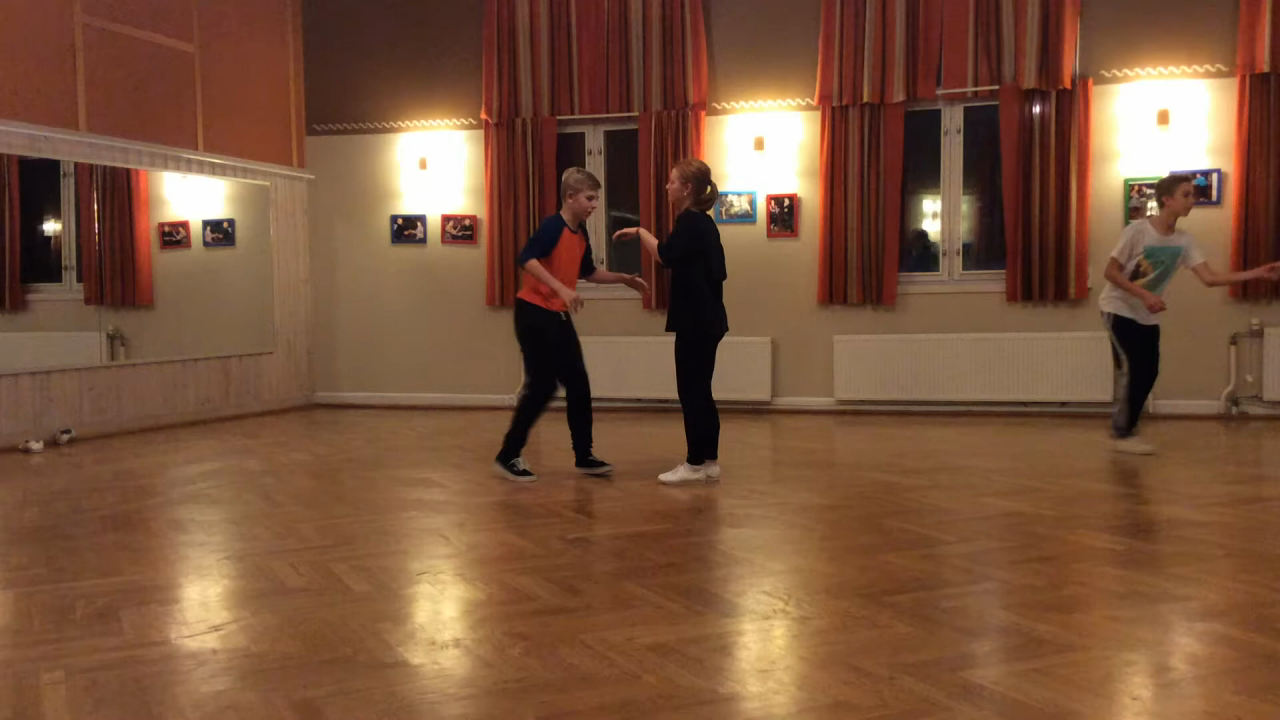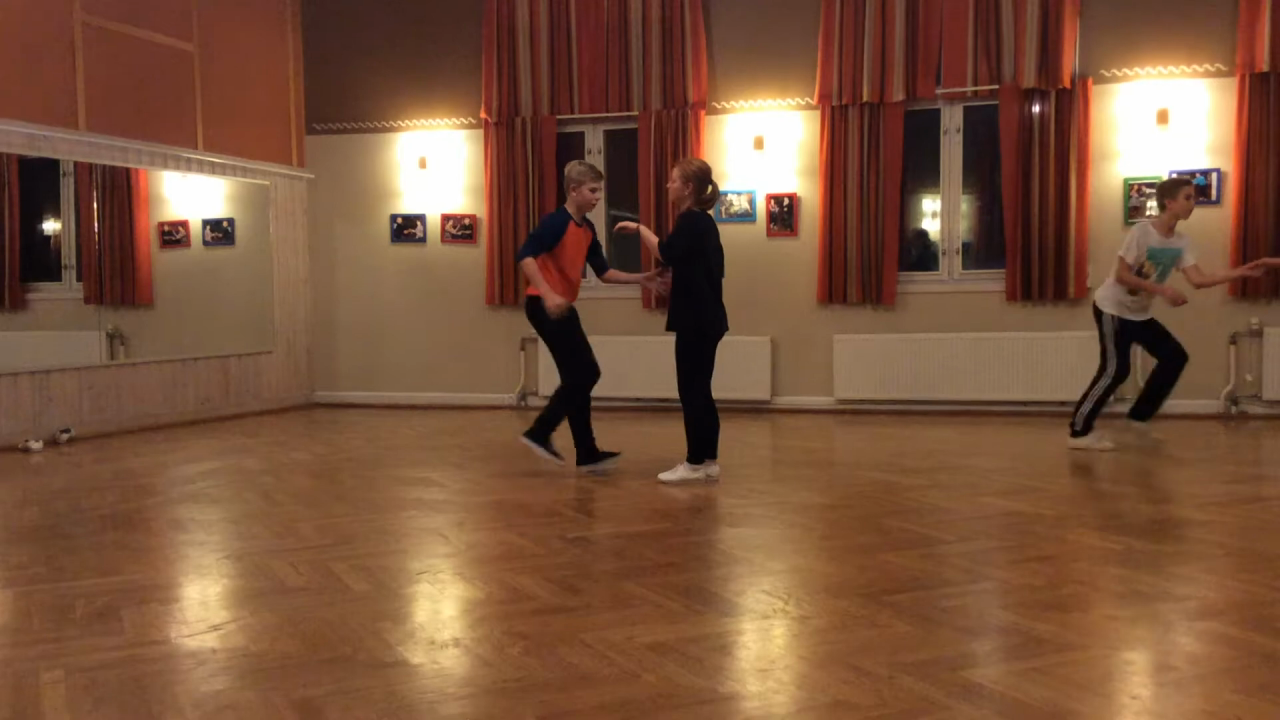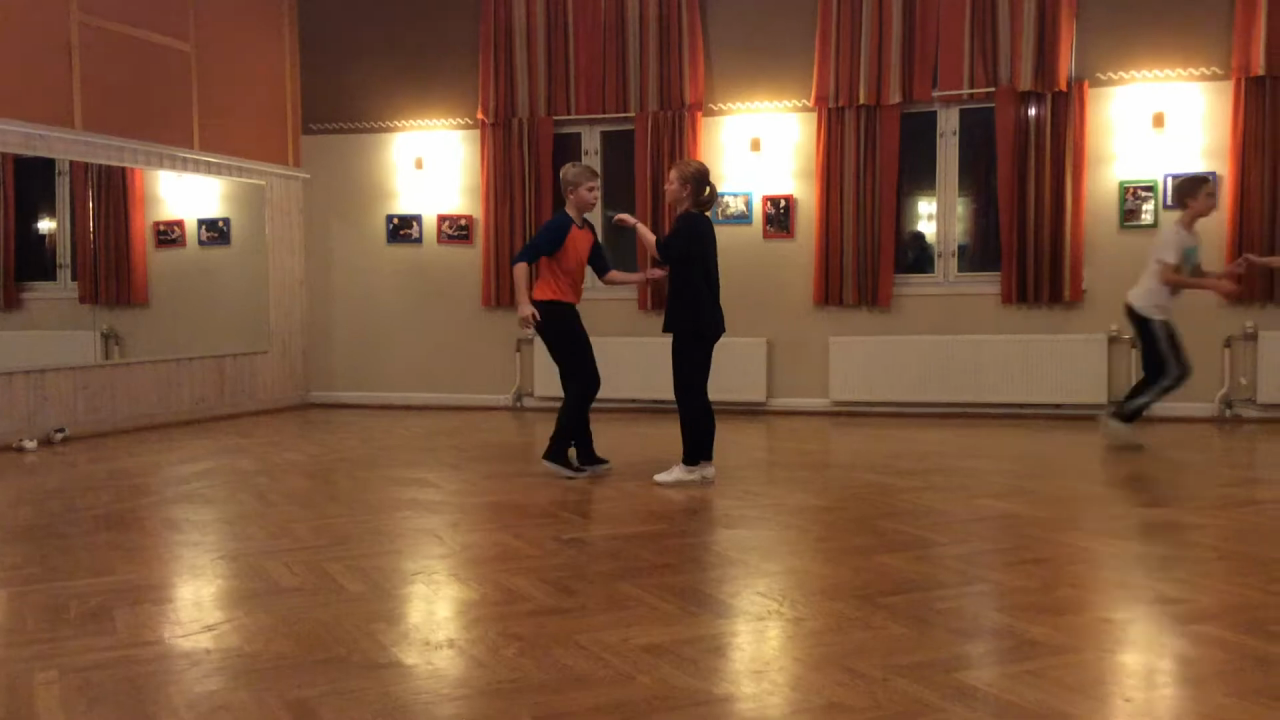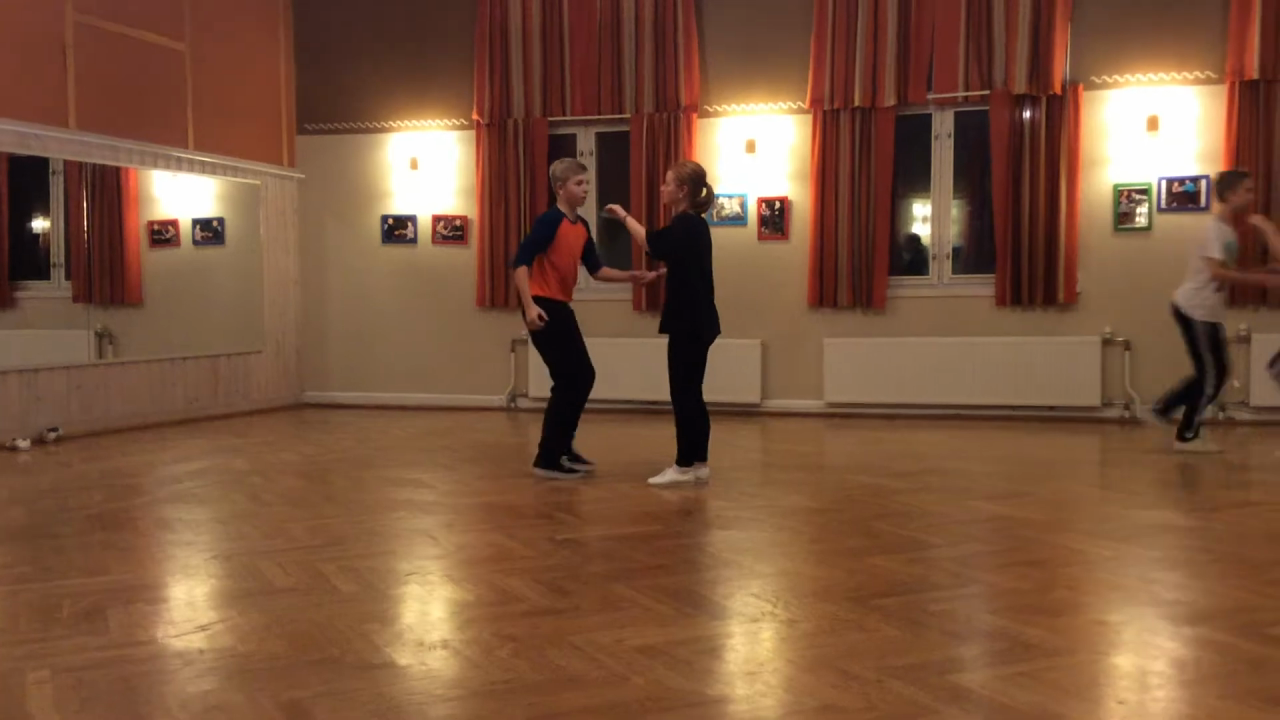
dt=0.2s
person 1, frame 1
left shoulder: (689, 221)
right shoulder: (704, 222)
left elbow: (665, 255)
right elbow: (718, 271)
left wrist: (639, 231)
left hip: (695, 321)
right hip: (707, 319)
left knee: (691, 392)
right knee: (701, 391)
left ankle: (696, 464)
right ankle: (709, 462)
person 1, frame 2
left shoulder: (690, 220)
right shoulder: (704, 221)
left elbow: (665, 253)
left wrist: (638, 228)
right wrist: (673, 277)
left hip: (695, 321)
right hip: (707, 319)
left knee: (691, 392)
right knee: (700, 391)
left ankle: (695, 464)
right ankle: (709, 462)
person 1, frame 3
left shoulder: (688, 222)
right shoulder: (699, 223)
left elbow: (663, 251)
left wrist: (634, 223)
right wrist: (666, 273)
left hip: (693, 322)
right hip: (703, 320)
left knee: (687, 393)
right knee: (696, 393)
left ankle: (690, 466)
right ankle: (704, 463)
person 1, frame 4
left shoulder: (686, 224)
right shoulder: (695, 224)
left elbow: (652, 244)
left wrist: (623, 214)
right wrist: (660, 274)
left hip: (688, 323)
right hip: (698, 321)
left knee: (683, 394)
right knee: (691, 393)
left ankle: (684, 467)
right ankle: (698, 464)
person 2, frame 1
left shoulder: (582, 234)
right shoulder: (551, 227)
left elbow: (588, 271)
right elbow: (527, 259)
left wrist: (624, 278)
right wrist: (561, 288)
left hip: (559, 317)
right hip: (534, 312)
left knee: (579, 384)
right knee: (542, 386)
left ankle: (584, 456)
right ankle: (509, 455)
person 2, frame 2
left shoulder: (588, 229)
right shoulder: (556, 222)
left elbow: (603, 271)
right elbow: (526, 255)
left wrist: (640, 278)
right wrist: (546, 292)
left hip: (563, 309)
right hip: (546, 309)
left knee: (578, 376)
right knee: (586, 372)
left ankle: (586, 451)
right ankle: (539, 432)
person 2, frame 3
left shoulder: (589, 231)
right shoulder: (558, 225)
left elbow: (605, 274)
right elbow: (522, 260)
left wrist: (641, 278)
right wrist: (524, 303)
left hip: (566, 310)
right hip: (552, 310)
left knee: (581, 382)
right knee: (585, 381)
left ankle: (585, 454)
right ankle: (557, 452)
person 2, frame 4
left shoulder: (582, 227)
right shoulder: (549, 221)
left elbow: (595, 269)
right elbow: (521, 263)
left wrist: (632, 276)
right wrist: (529, 305)
left hip: (561, 308)
right hip: (543, 308)
left knee: (581, 376)
right knee: (572, 379)
left ankle: (562, 446)
right ankle: (548, 458)
person 3, frame 1
left shoulder: (1185, 241)
right shoulder: (1138, 230)
left elbow: (1211, 278)
right elbow: (1111, 272)
right wrist: (1144, 294)
left hip: (1147, 314)
right hip: (1118, 307)
left knee: (1146, 371)
right knee: (1131, 366)
left ankle: (1125, 430)
right ankle: (1122, 433)
person 3, frame 2
left shoulder: (1181, 241)
right shoulder: (1141, 232)
left elbow: (1198, 280)
right elbow: (1122, 275)
left wrist: (1241, 272)
right wrist: (1163, 290)
left hip: (1139, 312)
right hip: (1111, 306)
left knee: (1175, 358)
right knee: (1115, 369)
left ankle: (1138, 418)
right ankle: (1079, 432)
person 3, frame 3
left shoulder: (1192, 236)
right shoulder: (1173, 234)
left elbow: (1194, 275)
right elbow: (1169, 277)
left wrist: (1228, 271)
right wrist: (1215, 285)
left hip: (1153, 310)
right hip: (1147, 309)
left knee: (1158, 372)
right knee: (1175, 371)
left ankle: (1117, 423)
right ankle: (1120, 417)
person 3, frame 4
left shoulder: (1227, 229)
right shoulder: (1217, 230)
right elbow: (1218, 273)
left hip: (1200, 310)
right hip: (1196, 309)
left knee: (1213, 371)
right knee: (1212, 373)
left ankle: (1163, 410)
right ankle: (1187, 436)
